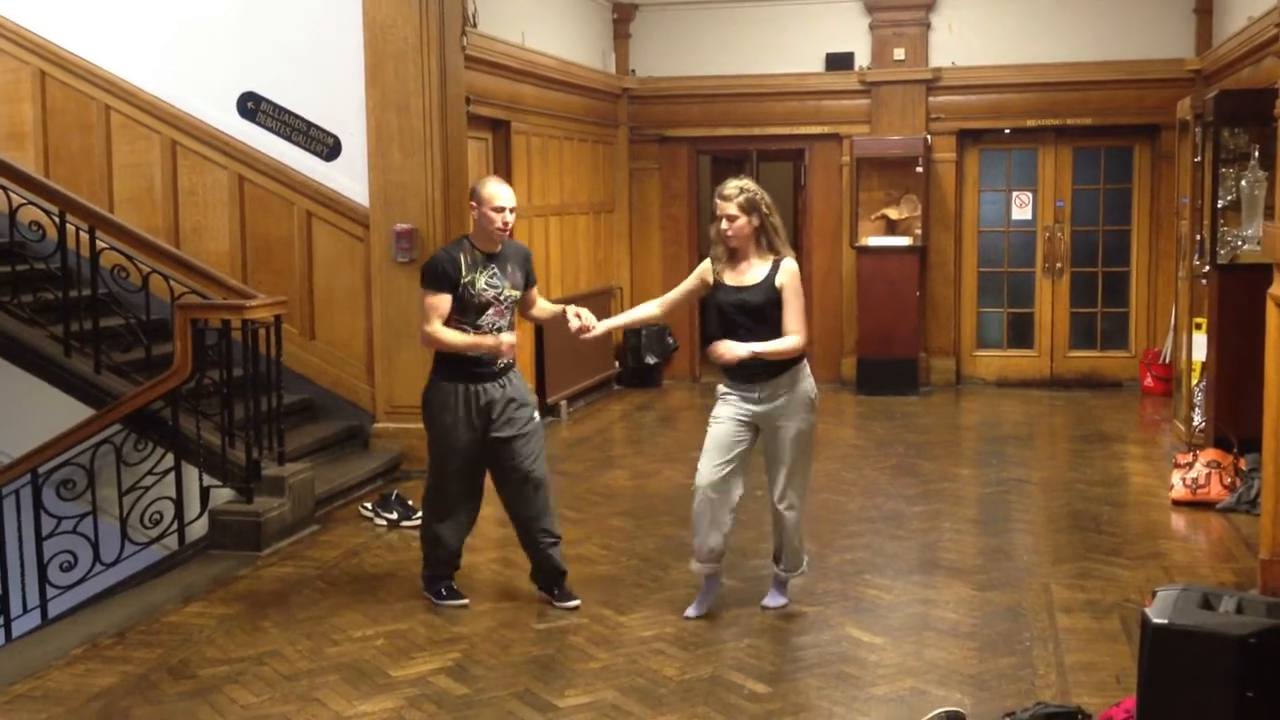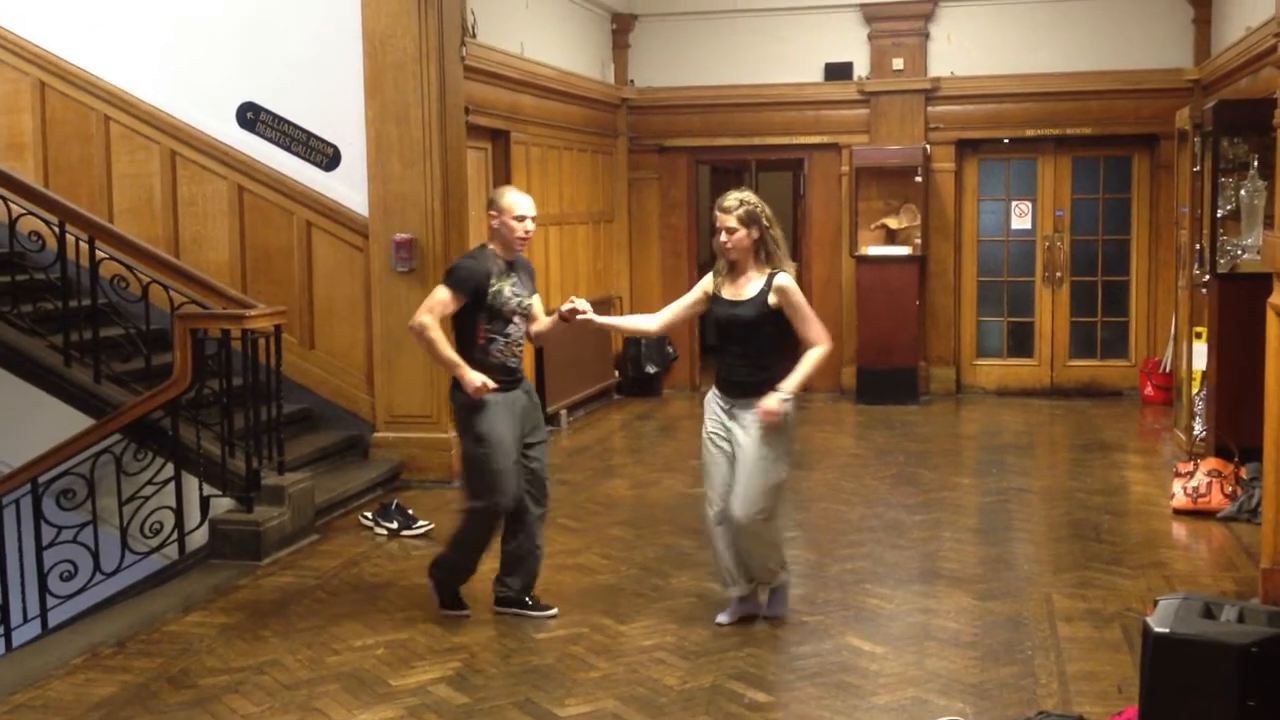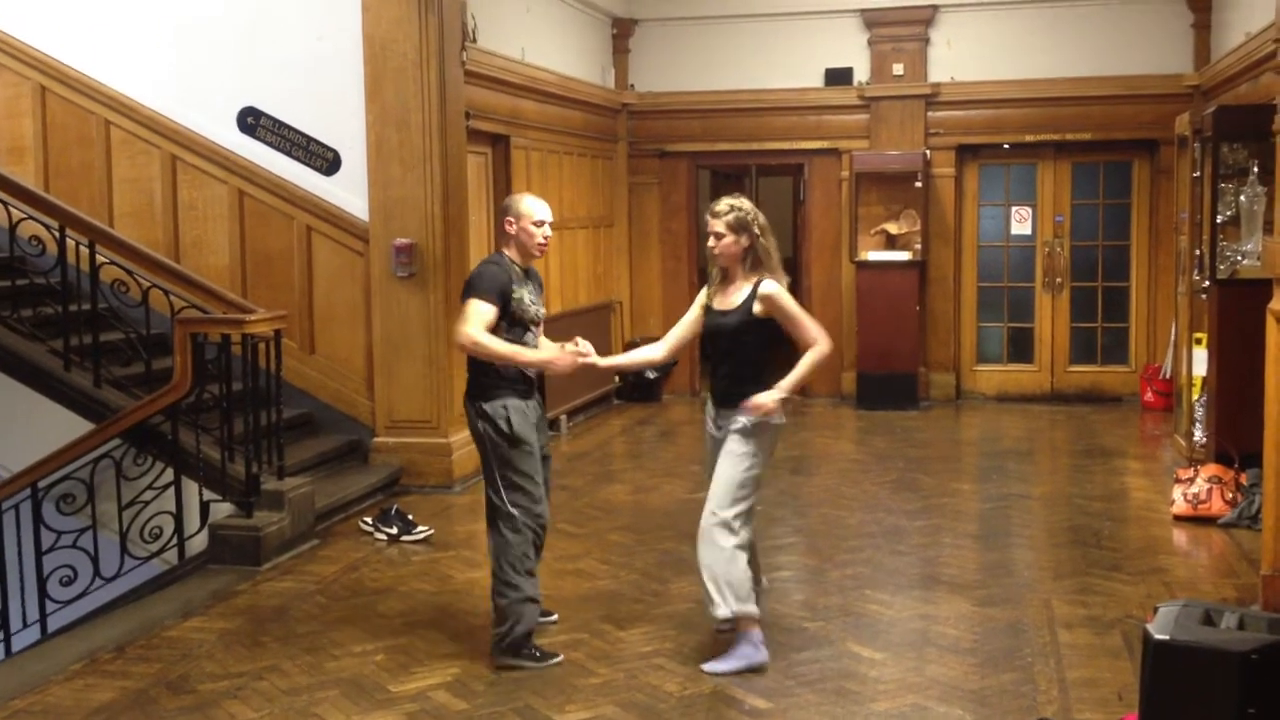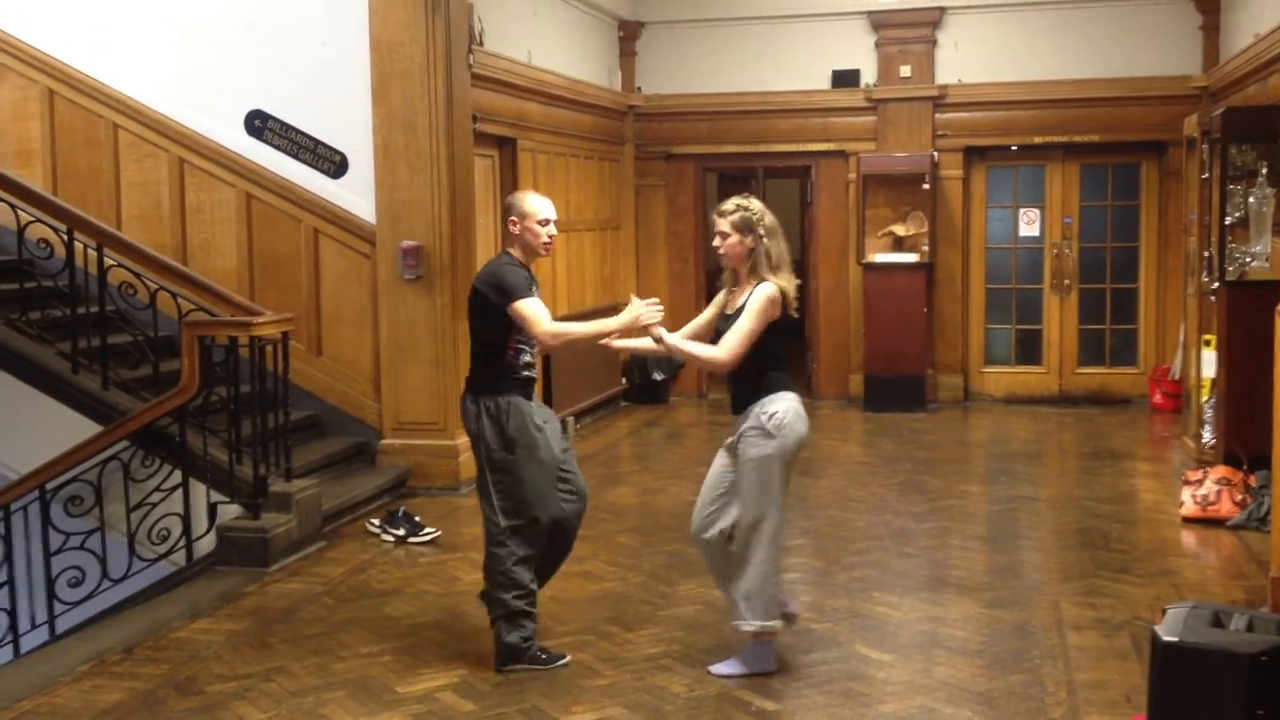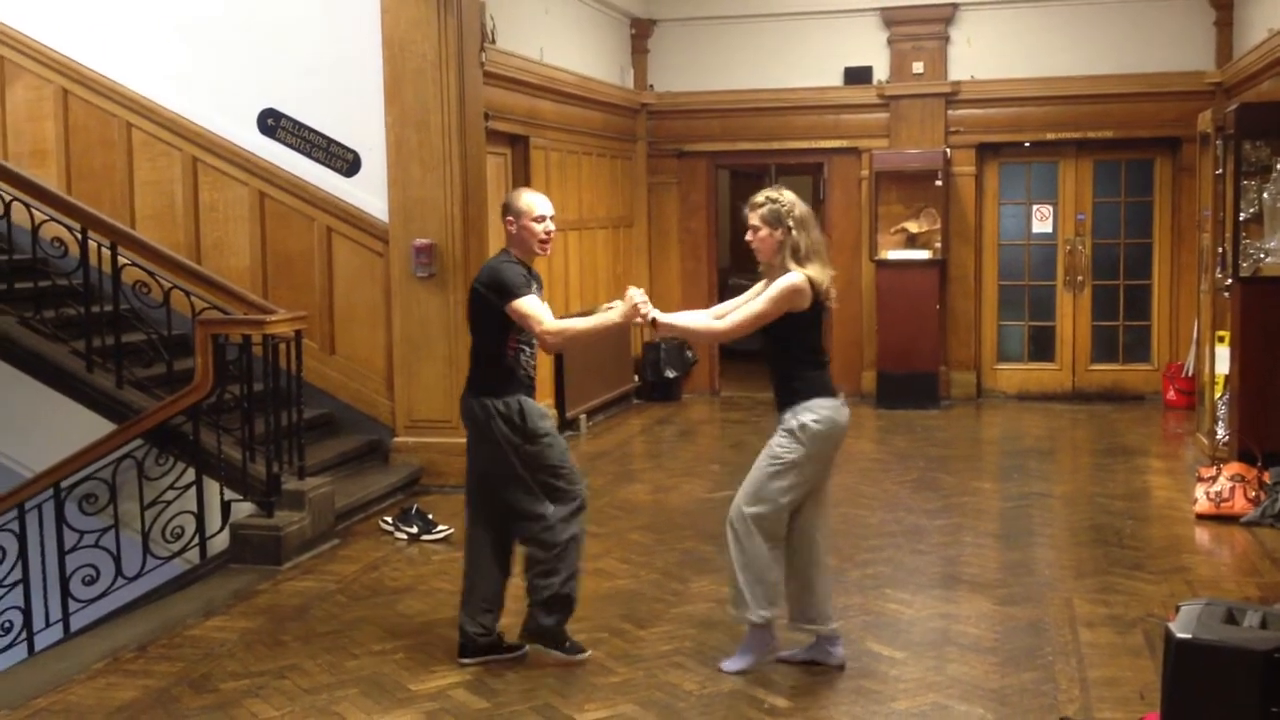
dt=0.3s
person 1, frame 1
left shoulder: (784, 268)
right shoulder: (714, 268)
left elbow: (796, 340)
right elbow: (659, 307)
left wrist: (746, 348)
right wrist: (606, 324)
left hip: (787, 391)
right hip: (735, 393)
left knee: (785, 494)
right knee: (709, 483)
left ankle: (783, 577)
right ankle: (709, 579)
person 1, frame 2
left shoulder: (779, 283)
right shoulder: (715, 281)
left elbow: (821, 345)
right elbow: (659, 323)
left wrist: (783, 393)
right wrist: (602, 319)
left hip: (765, 408)
right hip: (721, 406)
left knee: (748, 511)
right knee: (720, 510)
left ankle: (776, 582)
right ankle: (744, 593)
person 1, frame 3
left shoulder: (768, 291)
right shoulder: (712, 292)
left elbow: (820, 345)
right elbow: (667, 348)
left wrist: (778, 392)
right wrist: (607, 362)
left hip: (752, 422)
right hip: (718, 416)
left knee: (719, 522)
right knee: (733, 518)
left ankle: (750, 640)
right ankle: (745, 607)
person 1, frame 4
left shoulder: (767, 292)
right shoulder: (732, 292)
left elbow: (722, 358)
right elbow: (686, 337)
left wrist: (660, 334)
right wrist: (621, 343)
left hip: (773, 417)
right hip: (753, 420)
left knee: (756, 530)
right knee: (709, 525)
left ankle: (762, 645)
right ankle: (772, 607)
person 1, frame 5
left shoulder: (794, 284)
right shoulder: (777, 281)
left elbow: (721, 329)
right elbow: (714, 313)
left wrist: (659, 319)
right wrist: (660, 319)
left hip: (810, 418)
right hip: (813, 416)
left knee: (748, 516)
right knee: (799, 531)
left ankle: (760, 632)
right ankle: (826, 639)
person 2, frame 1
left shoulder: (519, 255)
right shoulder: (446, 262)
left elbow: (532, 307)
right elbow: (431, 330)
left wrist: (565, 312)
right wrist: (485, 344)
left hip: (506, 384)
right hip: (455, 388)
left knee: (529, 476)
right knee: (452, 485)
left ankle: (551, 576)
right ankle: (438, 576)
person 2, frame 2
left shoulder: (524, 268)
right shoulder: (472, 269)
right elbow: (422, 322)
left wrist: (562, 315)
right wrist: (462, 372)
left hip: (519, 392)
right hip: (481, 398)
left knee: (533, 493)
right knee: (497, 496)
left ankle: (514, 589)
right ankle: (447, 576)
person 2, frame 3
left shoulder: (532, 278)
right shoulder: (492, 274)
right elbow: (469, 337)
left wrist: (565, 351)
right wrist: (539, 357)
left hip: (524, 402)
right hip: (498, 405)
left knee: (527, 509)
right knee: (522, 513)
left ankle: (521, 602)
right ankle: (513, 639)
person 2, frame 4
left shoulder: (521, 275)
right shoulder: (502, 276)
right elbow: (547, 334)
left wrist: (604, 331)
right wrist: (621, 322)
left hip: (520, 404)
right hip: (497, 407)
left knee: (567, 500)
right knee: (515, 521)
left ankle: (504, 593)
right ankle: (515, 643)
person 2, frame 5
left shoulder: (526, 276)
right shoulder: (501, 275)
left elbow: (546, 339)
right elbow: (548, 331)
left wrist: (600, 316)
right wrist: (615, 317)
left hip: (496, 405)
right hip: (502, 407)
left knee: (492, 521)
right knee: (563, 502)
left ankle: (477, 637)
right ankle: (547, 623)
